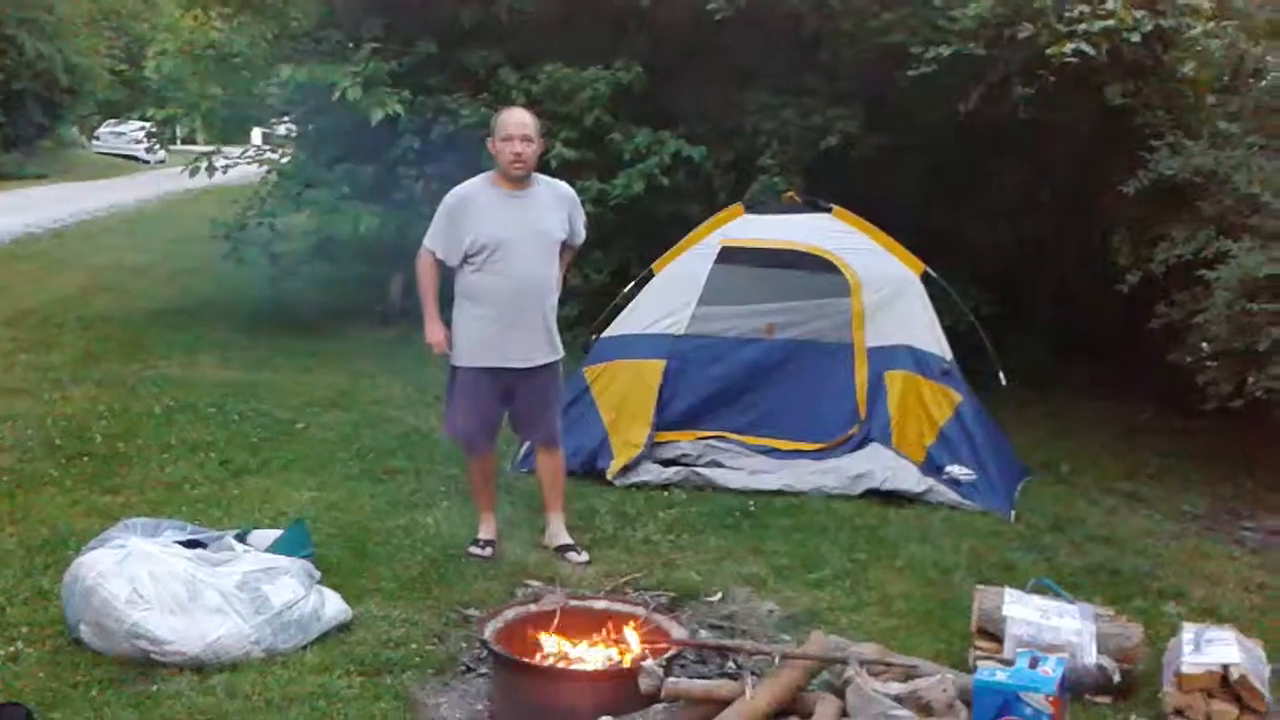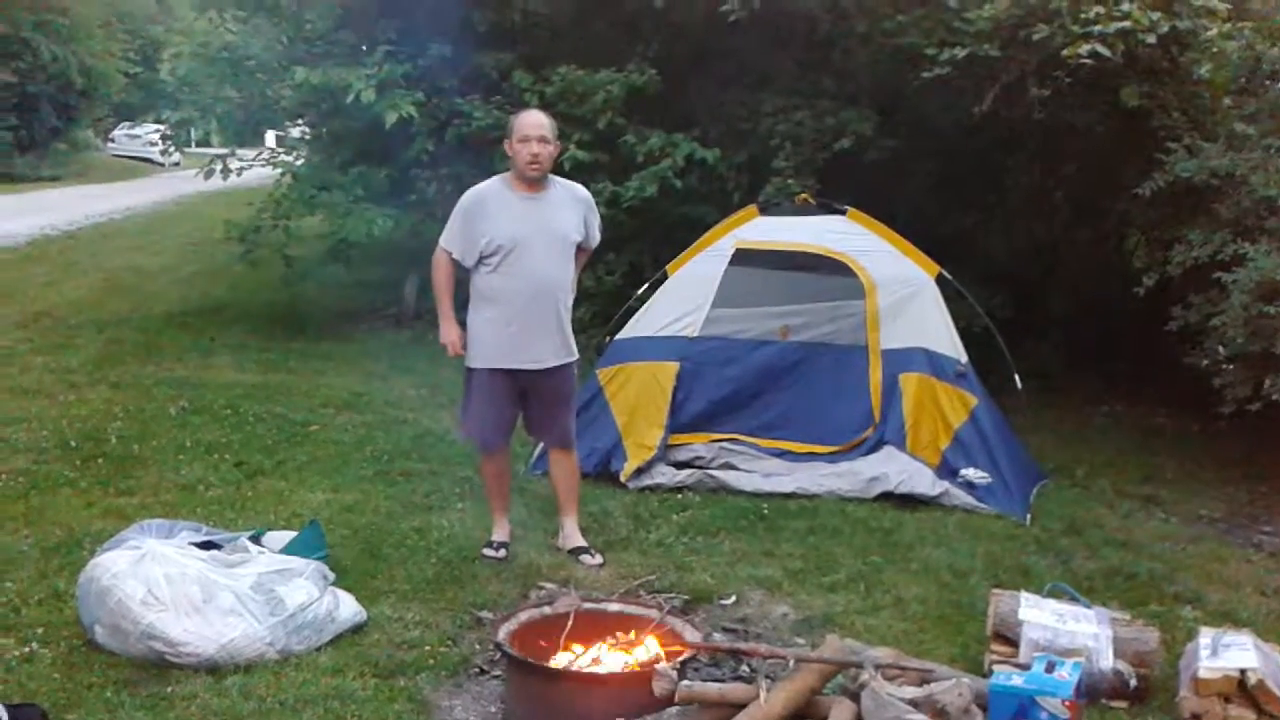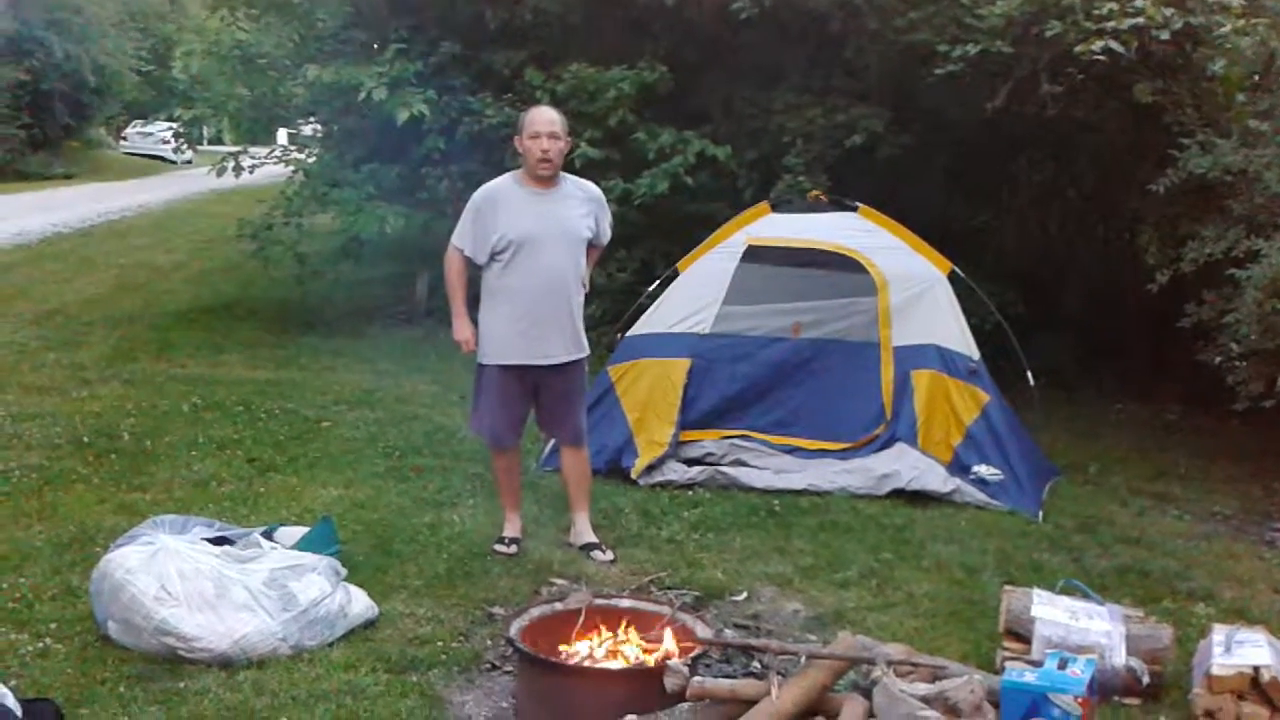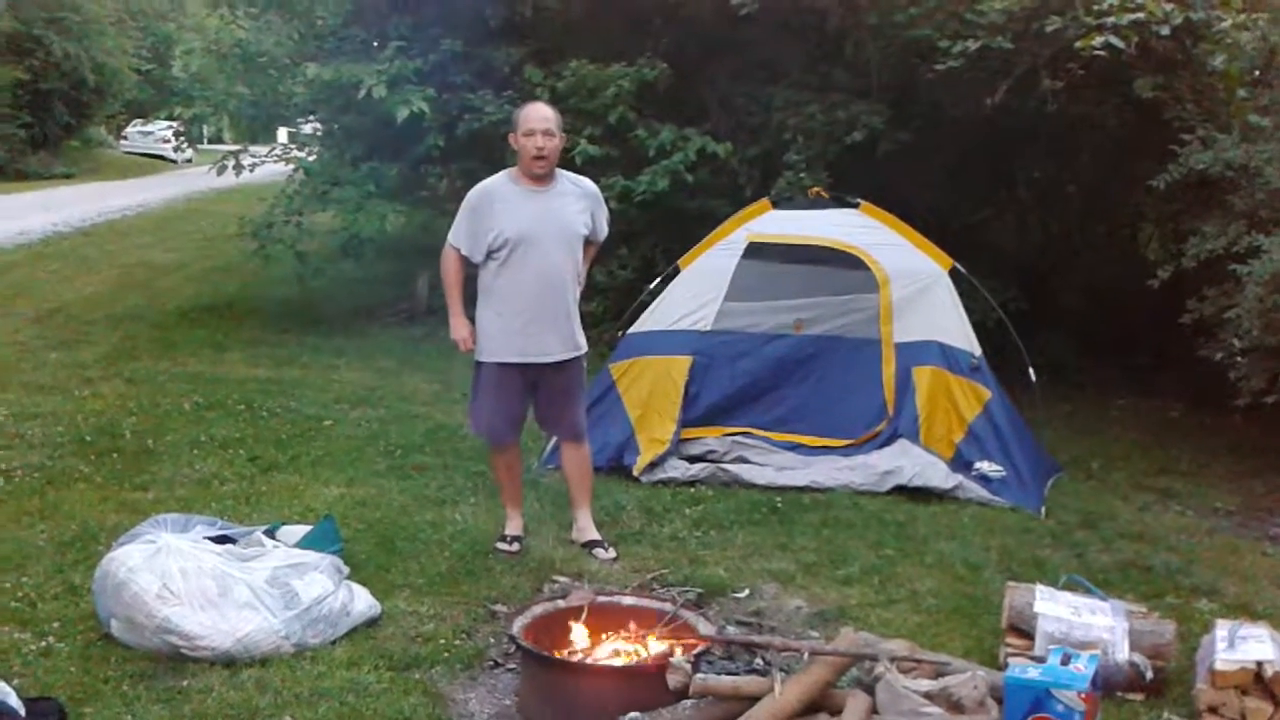
dt=0.5s
person 1, frame 1
left shoulder: (561, 196)
right shoulder: (464, 199)
right elbow: (428, 258)
right wrist: (432, 321)
left hip: (540, 348)
right hip: (478, 350)
left knee: (548, 439)
right knee: (478, 442)
left ankle: (556, 529)
right ankle: (486, 525)
person 1, frame 2
left shoulder: (577, 198)
right shoulder: (480, 200)
right elbow: (443, 258)
right wrist: (447, 320)
left hip: (555, 349)
right hip: (493, 350)
left knee: (562, 440)
right knee: (492, 442)
left ankle: (570, 530)
right ankle: (500, 526)
person 1, frame 3
left shoulder: (588, 196)
right shoulder: (491, 197)
right elbow: (456, 256)
right wrist: (460, 318)
left hip: (566, 345)
right hip: (504, 347)
left knee: (572, 436)
right knee: (503, 439)
left ankle: (581, 526)
right ankle: (511, 522)
person 1, frame 4
left shoulder: (584, 192)
right shoulder: (487, 195)
right elbow: (452, 254)
right wrist: (457, 317)
left hip: (564, 342)
right hip: (502, 346)
left knee: (574, 433)
right knee: (502, 436)
left ankle: (584, 523)
right ankle: (513, 520)
